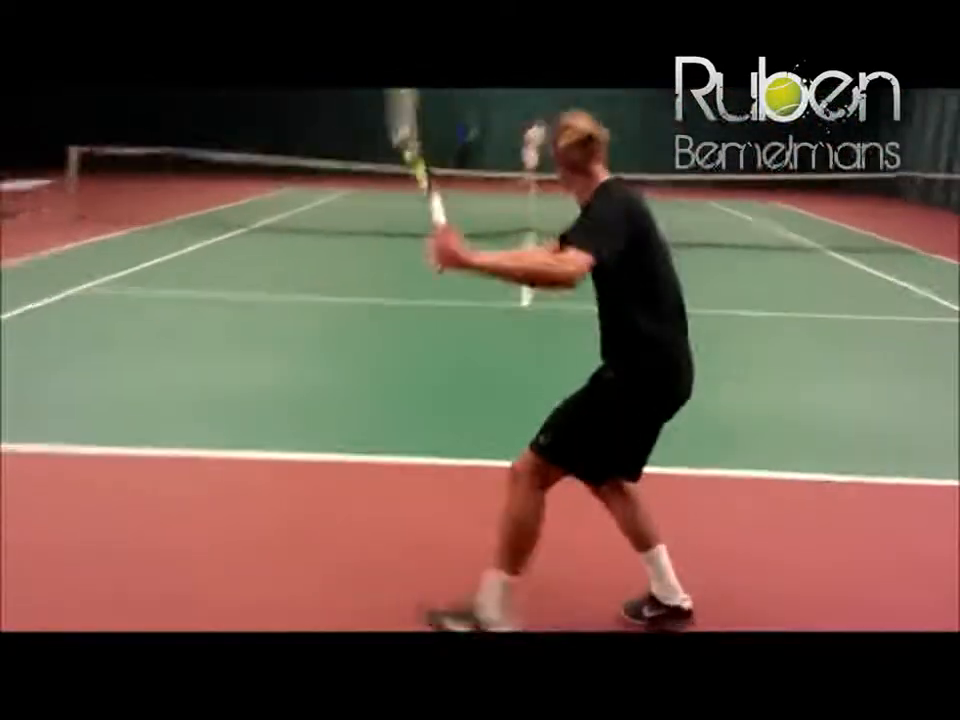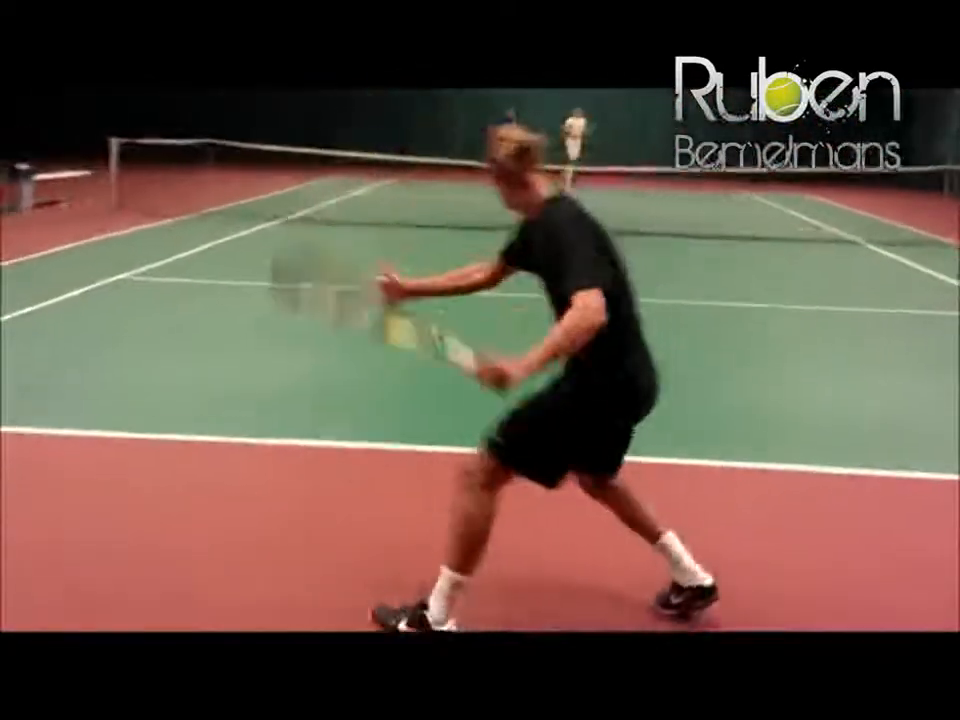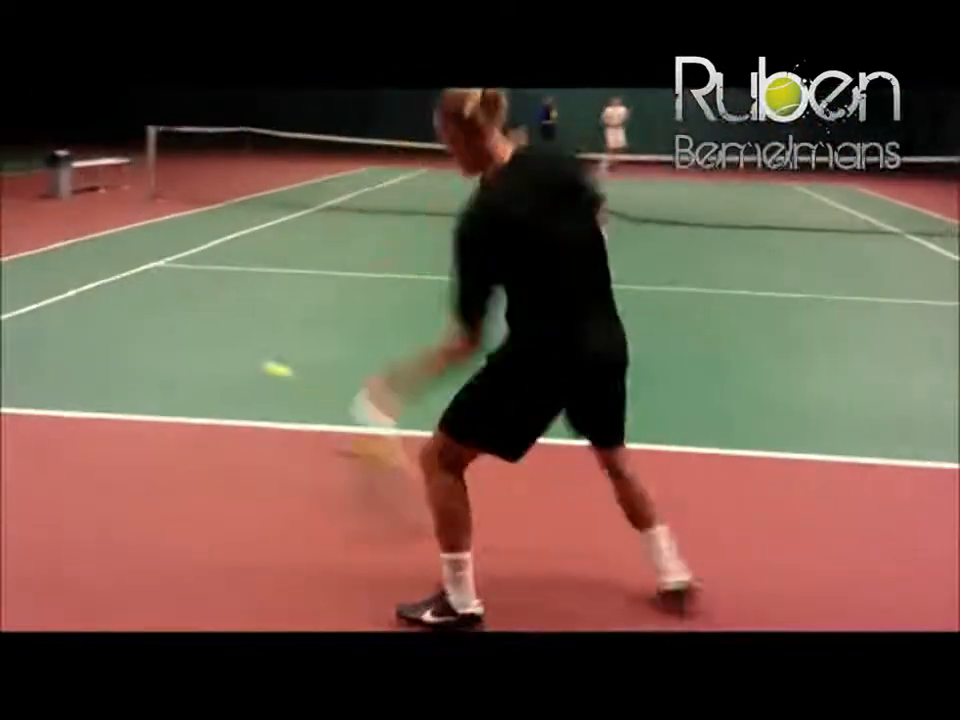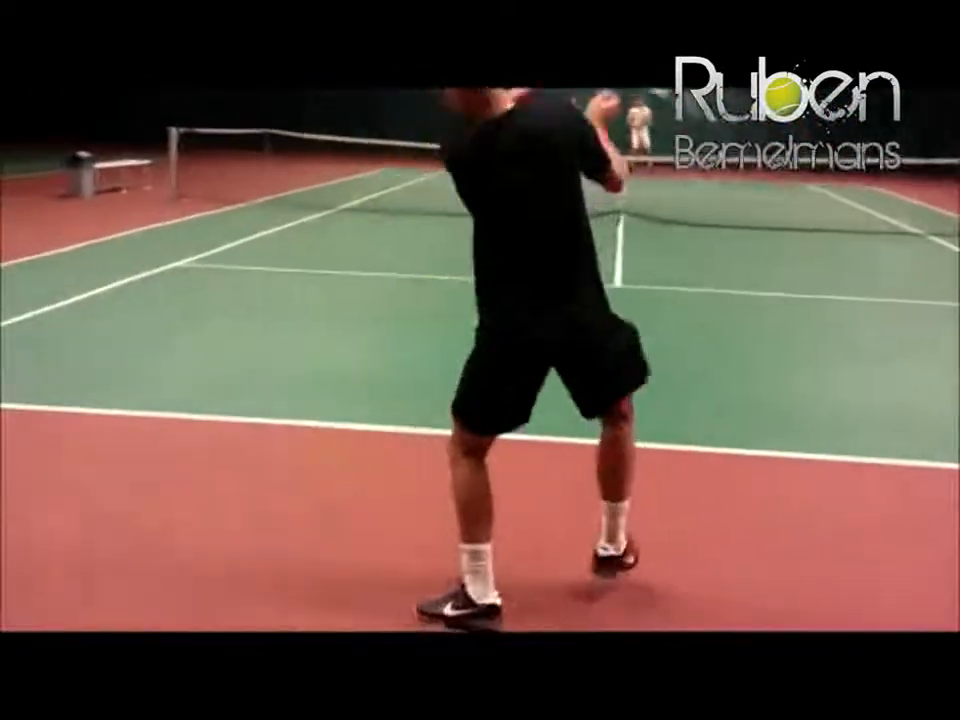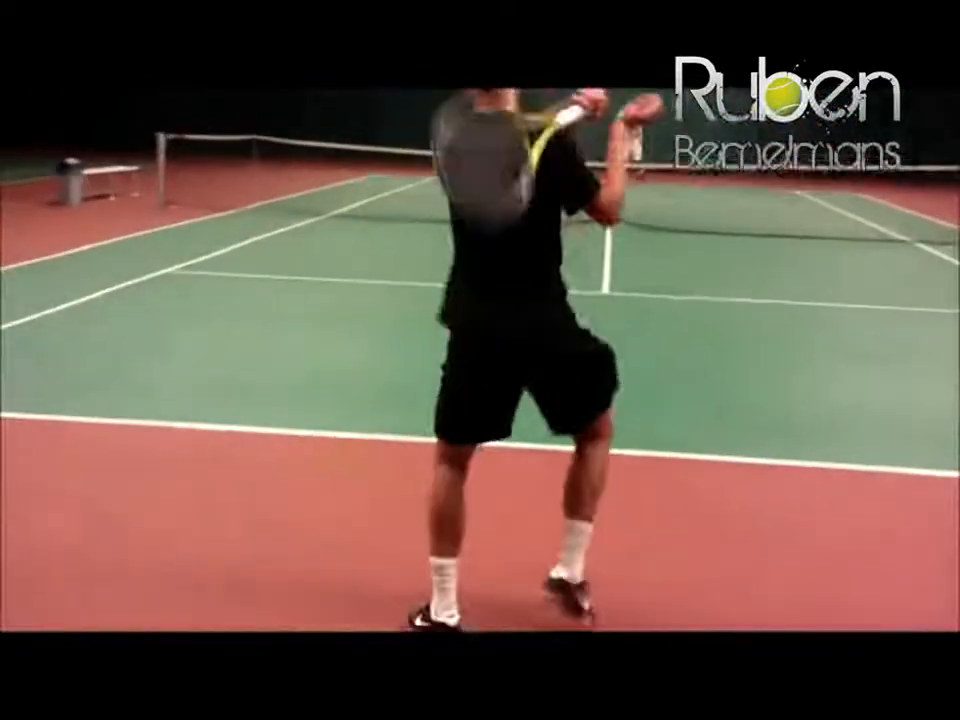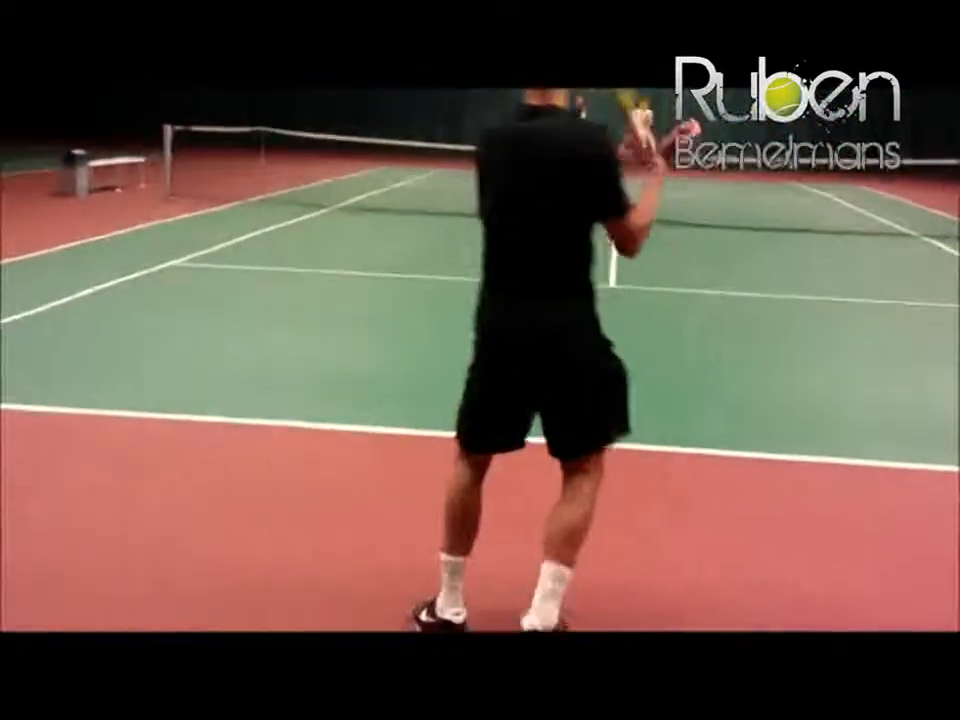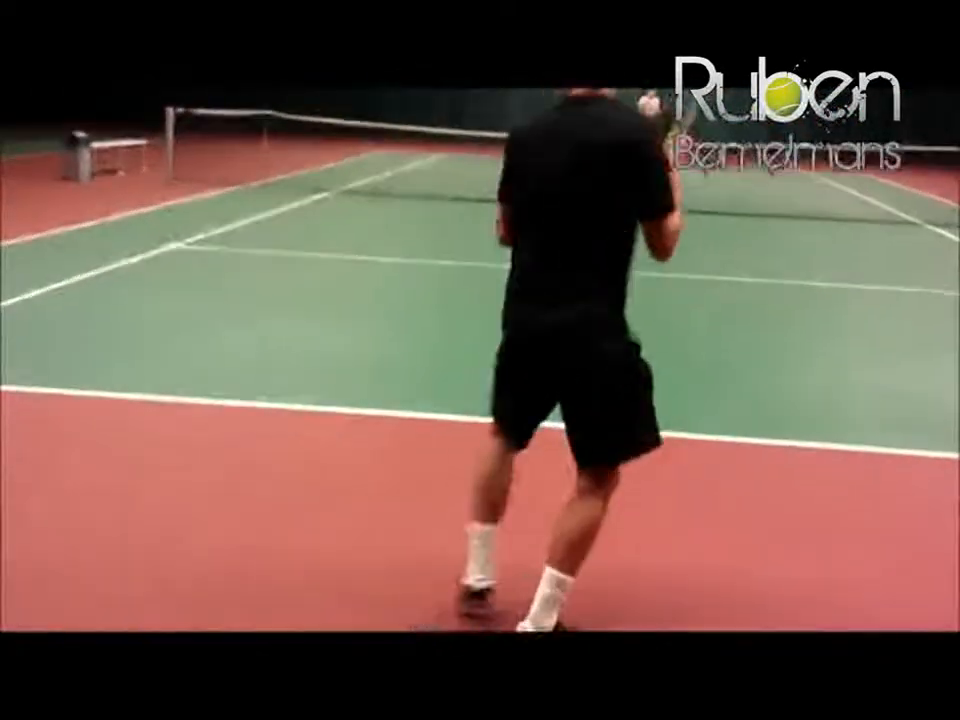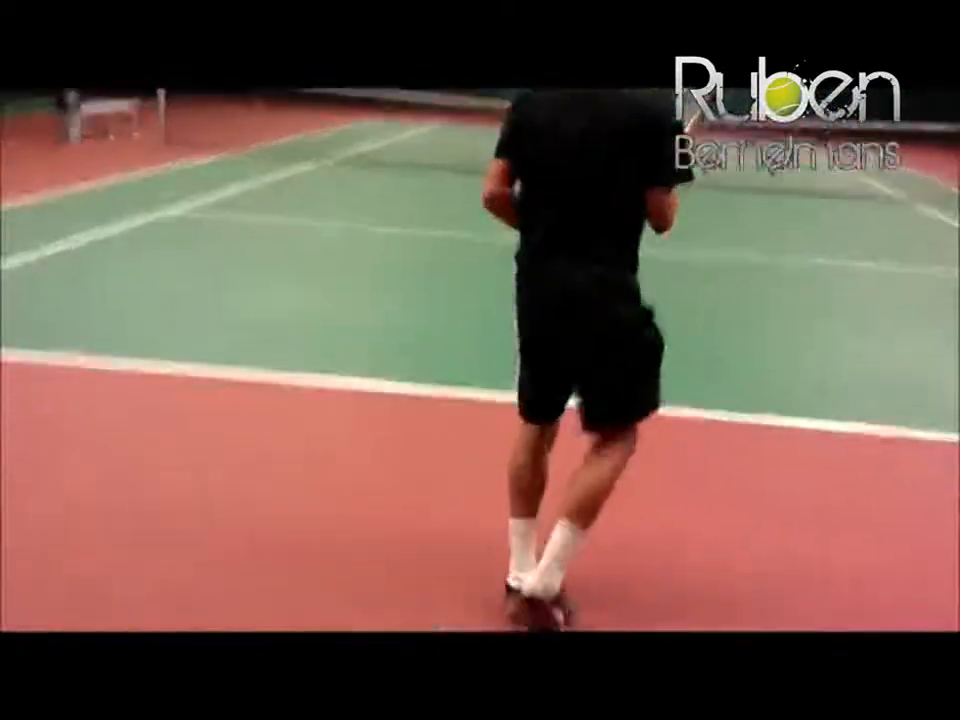
dt=0.2s
person 1, frame 1
left shoulder: (609, 207)
right shoulder: (615, 203)
left elbow: (567, 271)
right elbow: (553, 257)
left wrist: (473, 259)
right wrist: (474, 255)
left hip: (641, 372)
right hip: (661, 368)
left knee: (528, 476)
right knee: (606, 479)
left ankle: (490, 614)
right ankle: (668, 597)
person 1, frame 2
left shoulder: (560, 228)
right shoulder: (540, 224)
left elbow: (590, 314)
right elbow: (487, 274)
left wrist: (524, 364)
right wrist: (413, 288)
left hip: (603, 380)
right hip: (625, 377)
left knee: (478, 477)
right knee: (597, 479)
left ankle: (436, 615)
right ankle: (692, 579)
person 1, frame 3
left shoulder: (478, 218)
right shoulder: (557, 166)
left elbow: (466, 339)
left wrist: (406, 380)
left hip: (542, 355)
right hip: (602, 348)
left knee: (441, 456)
right knee: (611, 454)
left ankle: (460, 602)
right ankle: (671, 572)
person 1, frame 4
left shoulder: (461, 153)
right shoulder: (560, 121)
right elbow: (614, 179)
right wrist: (593, 120)
left hip: (510, 327)
right hip: (583, 313)
left knee: (466, 448)
right knee: (617, 415)
left ankle: (479, 594)
right ankle: (612, 546)
person 1, frame 5
right shoulder: (549, 140)
right elbow: (606, 210)
left wrist: (574, 109)
right wrist: (621, 130)
left hip: (476, 326)
right hip: (544, 321)
left knee: (452, 458)
right knee: (595, 433)
left ankle: (443, 610)
right ankle: (570, 571)
person 1, frame 6
left shoulder: (493, 141)
right shoulder: (588, 139)
right elbow: (629, 240)
right wrist: (659, 167)
left hip: (500, 326)
right hip: (567, 330)
left knee: (471, 460)
right knee: (583, 467)
left ankle: (448, 606)
right ankle: (542, 619)
person 1, frame 7
left shoulder: (524, 138)
right shoulder: (638, 135)
left elbow: (506, 232)
right elbow: (663, 244)
right wrist: (672, 181)
left hip: (524, 321)
right hip: (591, 327)
left knee: (505, 439)
right knee: (598, 479)
left ankle: (477, 578)
right ankle: (538, 621)
person 1, frame 8
left shoulder: (530, 104)
right shoulder: (650, 112)
left elbow: (495, 193)
right elbow: (661, 217)
left hip: (539, 287)
right hip: (605, 291)
left knee: (536, 426)
right knee: (614, 439)
left ankle: (522, 570)
right ankle: (542, 583)
